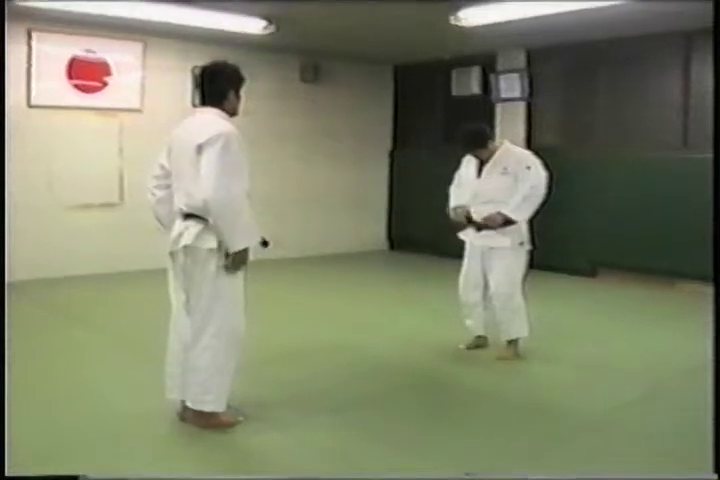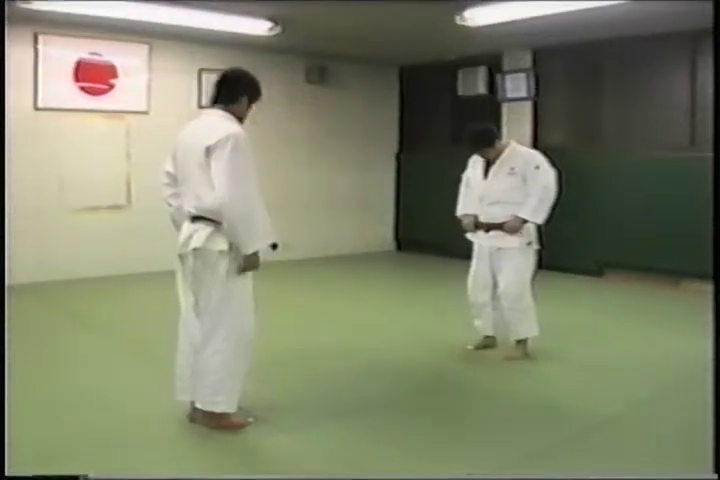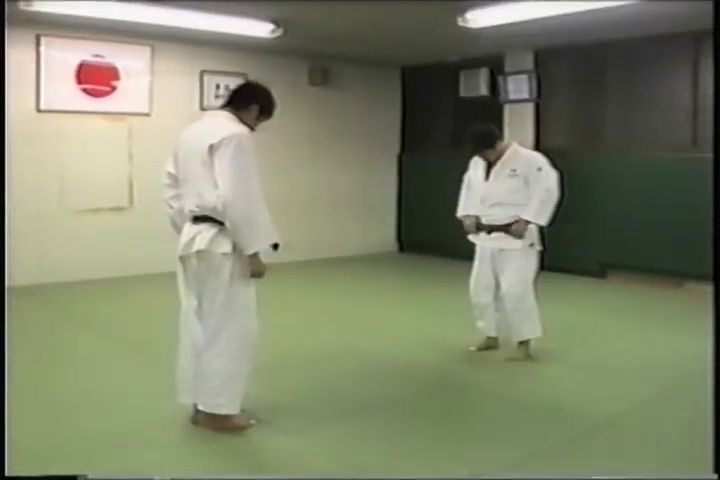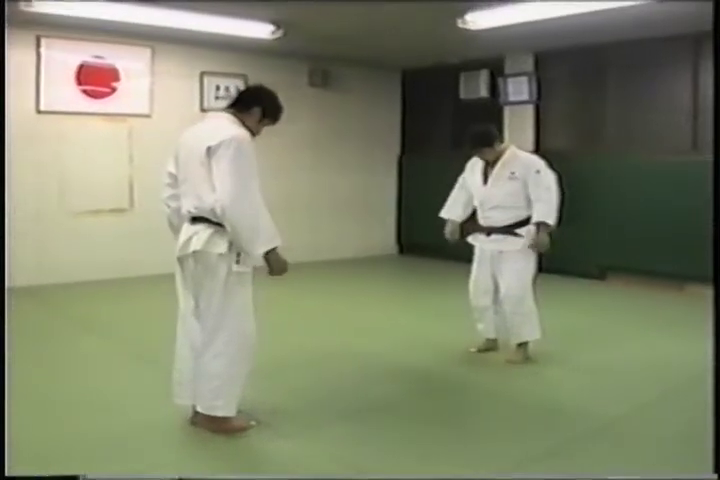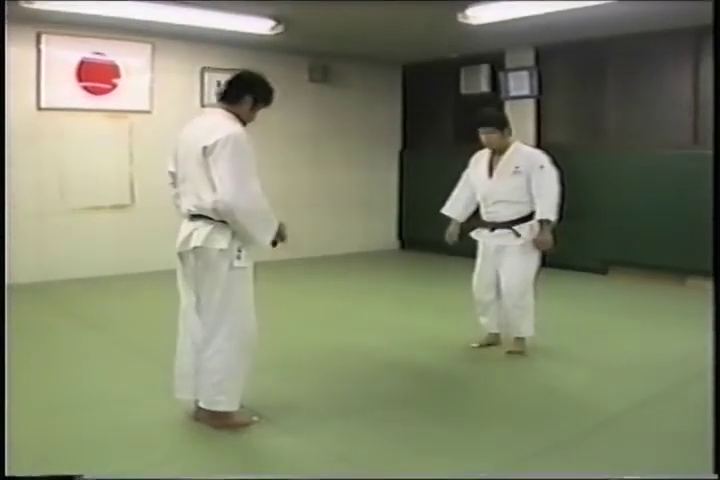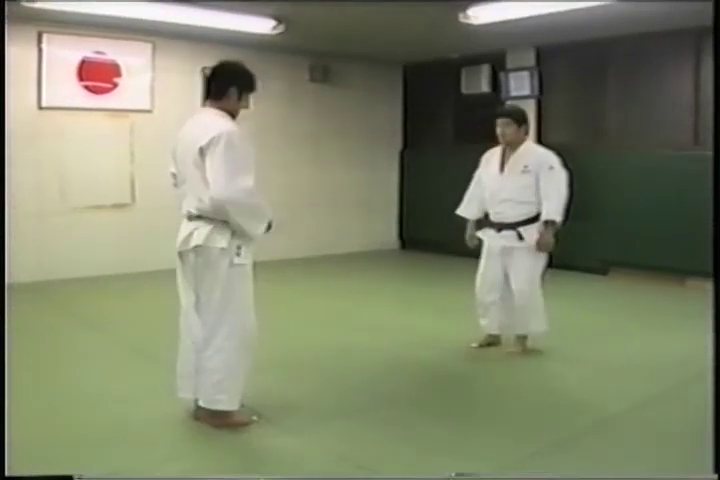
dt=0.3s
person 1, frame 1
left shoulder: (183, 130)
right shoulder: (222, 132)
left elbow: (160, 187)
right elbow: (222, 195)
left wrist: (177, 226)
right wrist: (240, 244)
left hip: (184, 235)
right hip: (212, 241)
left knee: (188, 319)
right knee: (216, 324)
left ankle: (189, 399)
right ankle: (204, 406)
person 1, frame 2
left shoulder: (189, 131)
right shoulder: (230, 134)
left elbow: (171, 189)
right elbow: (235, 197)
right wrist: (251, 246)
left hip: (192, 236)
right hip: (220, 242)
left knee: (197, 321)
right knee: (226, 325)
left ankle: (198, 401)
right ankle: (213, 408)
person 1, frame 3
left shoulder: (191, 132)
right shoulder: (235, 134)
left elbow: (172, 191)
right elbow: (238, 198)
right wrist: (254, 250)
left hip: (194, 238)
right hip: (222, 243)
left knee: (198, 323)
right knee: (229, 327)
left ankle: (201, 403)
right ankle: (216, 409)
person 1, frame 4
left shoulder: (193, 132)
right shoulder: (234, 137)
left elbow: (172, 191)
right elbow: (238, 201)
right wrist: (269, 250)
left hip: (192, 239)
right hip: (220, 244)
left knee: (196, 324)
right knee: (227, 329)
left ankle: (200, 404)
right ankle: (214, 411)
person 1, frame 5
left shoulder: (192, 128)
right shoulder: (231, 134)
left elbow: (177, 184)
right elbow: (238, 198)
right wrist: (271, 228)
left hip: (193, 235)
right hip: (220, 240)
left knee: (198, 320)
right knee: (229, 324)
left ankle: (202, 399)
right ankle: (216, 406)
person 1, frame 6
left shoulder: (189, 129)
right shoulder: (225, 131)
right elbow: (230, 194)
right wrist: (261, 220)
left hip: (193, 233)
right hip: (221, 240)
left knee: (199, 319)
right knee: (228, 324)
left ankle: (202, 398)
right ankle: (217, 406)
person 2, frame 1
left shoulder: (521, 159)
right shoulder: (469, 161)
left elbow: (534, 189)
right elbow: (458, 186)
left wrist: (503, 215)
right wrist: (458, 207)
left hip: (507, 235)
right hip: (476, 234)
left knee: (504, 289)
right knee: (470, 286)
left ankle: (512, 342)
right ankle: (479, 334)
person 2, frame 2
left shoulder: (528, 158)
right shoulder: (475, 162)
left elbow: (545, 190)
right elbow: (467, 189)
left wrist: (521, 218)
right wrist: (467, 215)
left hip: (515, 236)
right hip: (484, 235)
left knee: (513, 289)
right knee: (479, 287)
left ankle: (521, 342)
right ankle: (488, 335)
person 2, frame 3
left shoulder: (529, 160)
right shoulder: (476, 163)
left elbow: (547, 192)
right elbow: (469, 190)
left wrist: (525, 221)
right wrist: (469, 216)
left hip: (517, 238)
right hip: (486, 237)
left knee: (516, 290)
right knee: (481, 288)
left ankle: (523, 343)
right ankle: (491, 336)
person 2, frame 4
left shoulder: (528, 163)
right shoulder: (473, 165)
left elbow: (546, 195)
right elbow: (462, 193)
left wrist: (542, 229)
right wrist: (453, 221)
left hip: (517, 239)
right hip: (485, 238)
left knee: (514, 292)
right knee: (480, 290)
left ankle: (522, 345)
right ankle: (490, 338)
person 2, frame 5
left shoulder: (532, 158)
right shoulder: (478, 159)
left elbow: (547, 193)
right elbow: (466, 191)
left wrist: (545, 229)
right wrist: (455, 222)
left hip: (520, 234)
right hip: (489, 234)
left knee: (515, 287)
right knee: (483, 285)
left ankle: (520, 338)
right ankle: (492, 332)
person 2, frame 6
left shoulder: (542, 158)
right shoulder: (490, 157)
left elbow: (554, 195)
right elbow: (478, 192)
left wrist: (548, 230)
right wrist: (472, 224)
left hip: (526, 235)
right hip: (495, 234)
left knee: (524, 289)
right knee: (487, 285)
left ankle: (522, 337)
right ankle: (492, 333)
